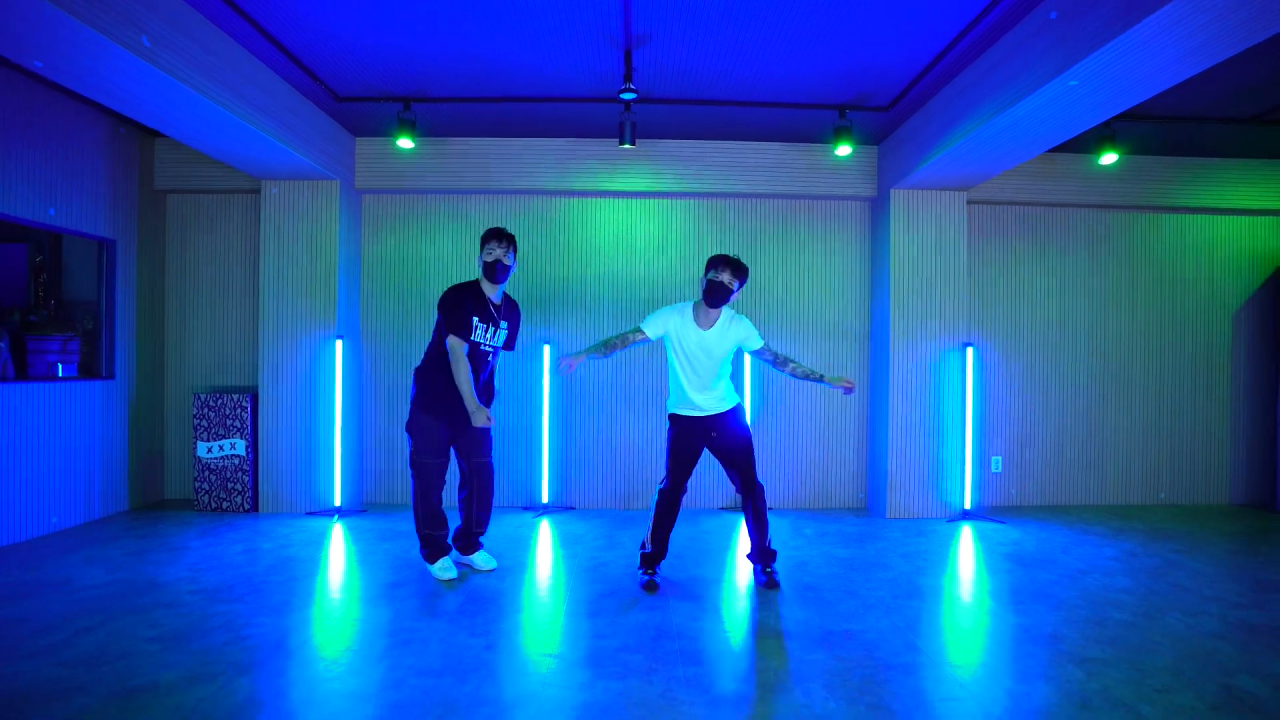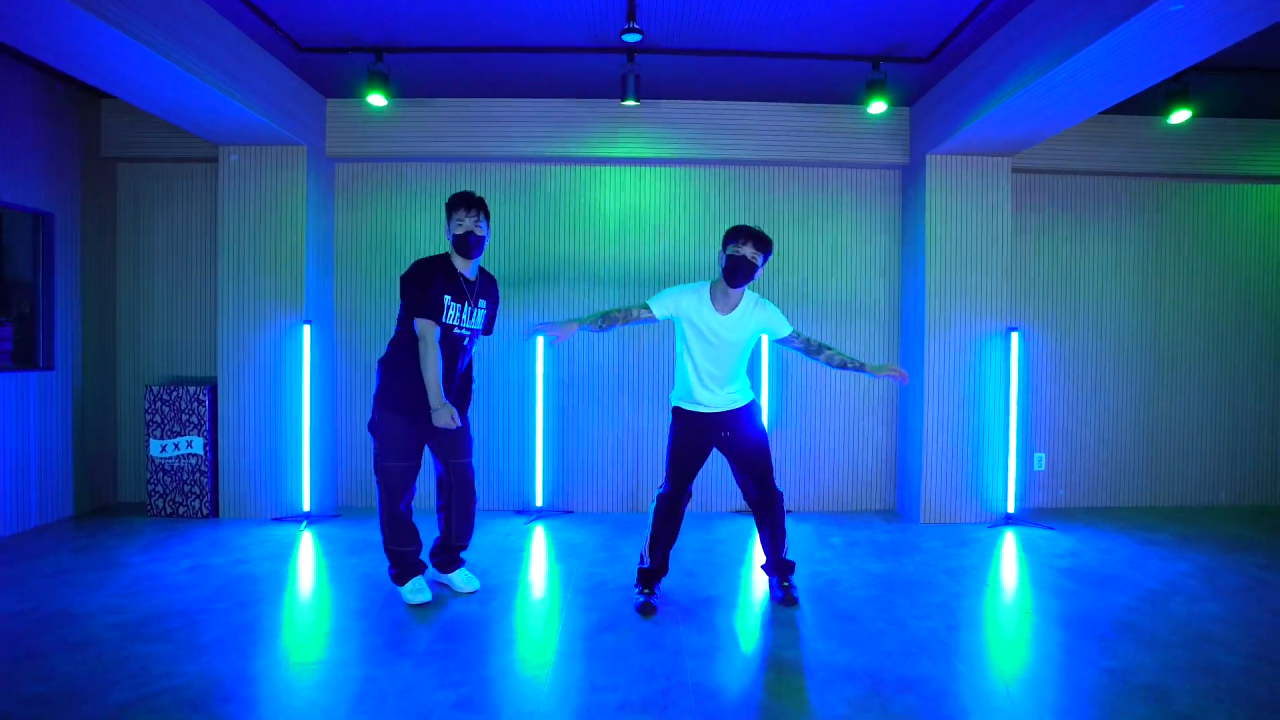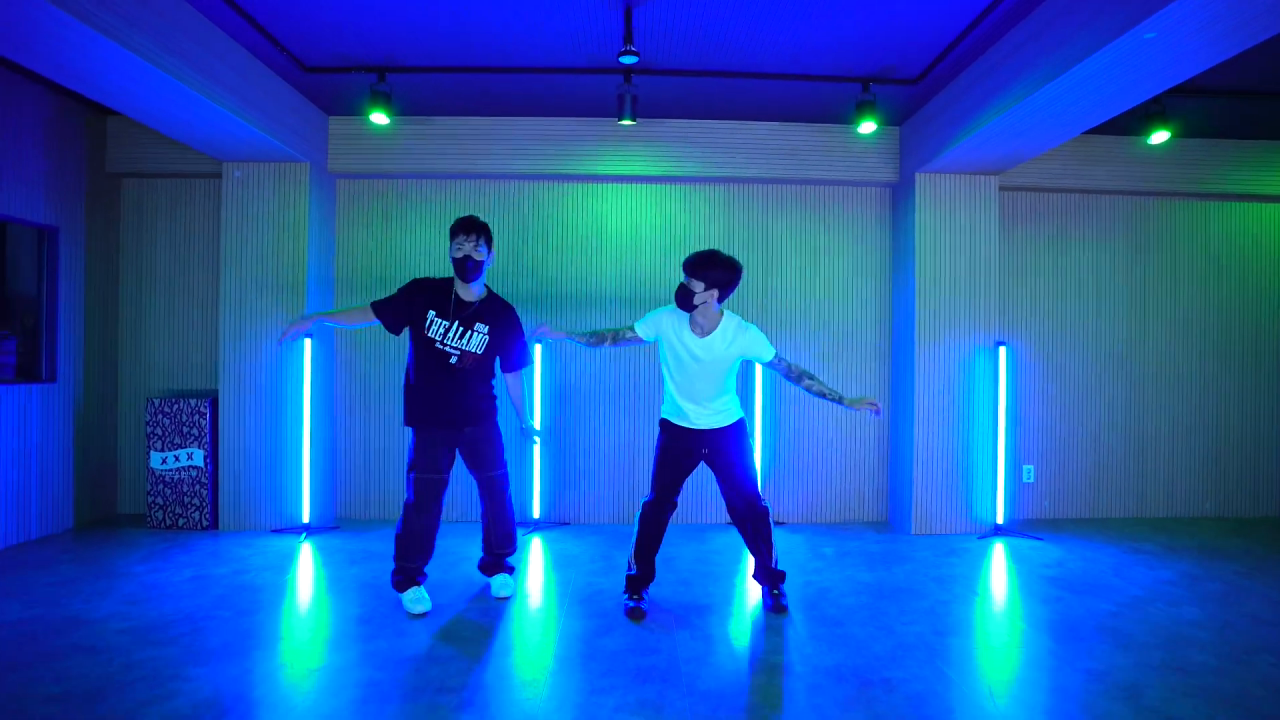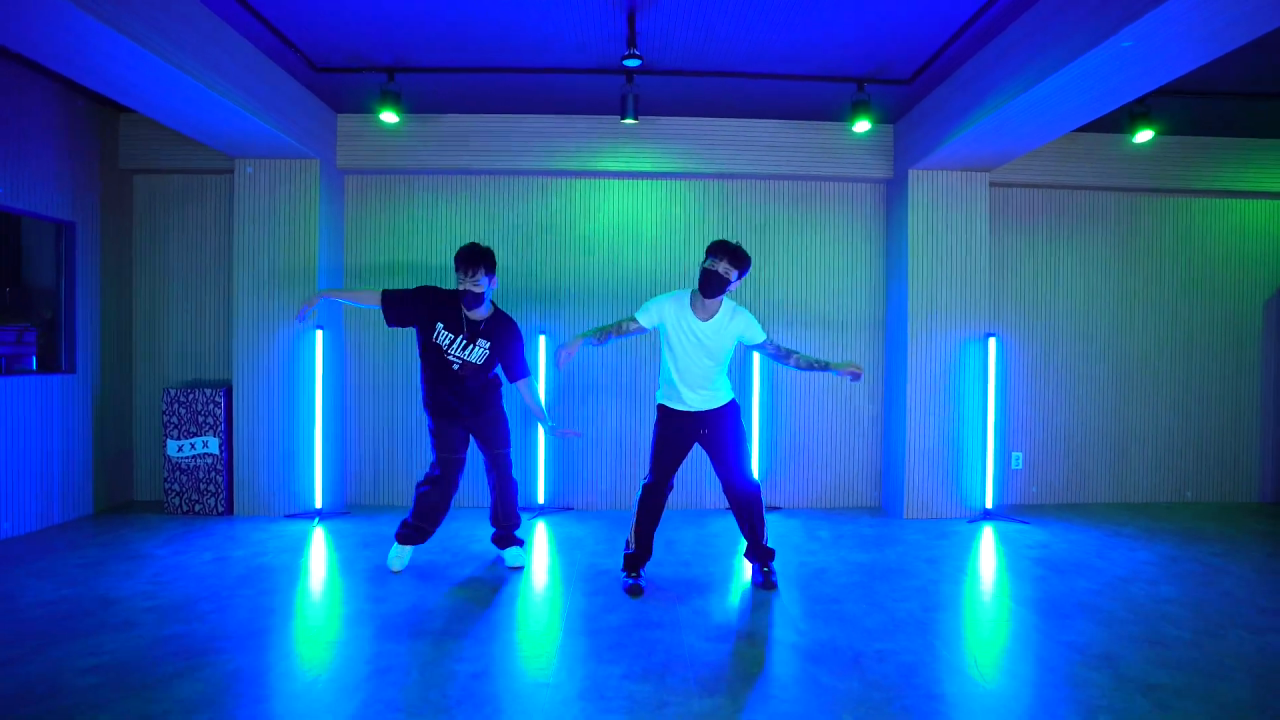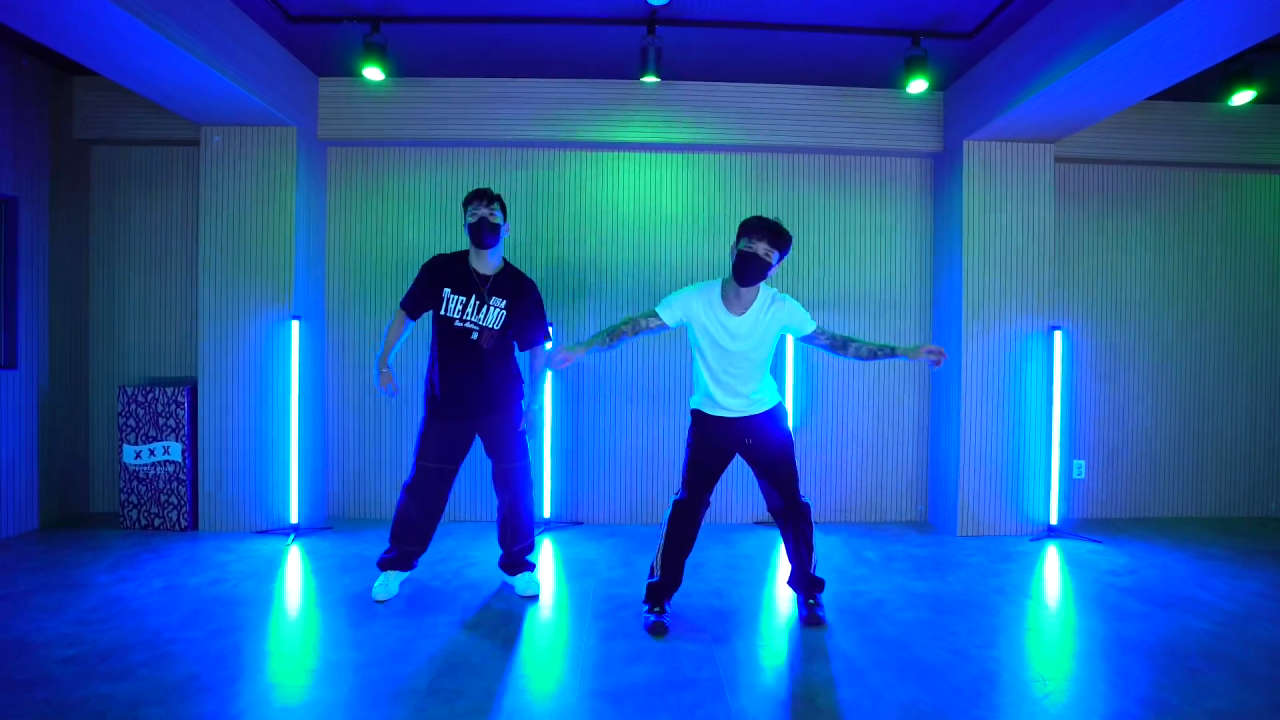
dt=1s
person 1, frame 1
left shoulder: (511, 310)
right shoulder: (457, 298)
right elbow: (457, 354)
left wrist: (486, 400)
right wrist: (474, 408)
left hip: (475, 407)
right hip: (433, 403)
left knee: (481, 477)
right knee: (429, 479)
left ankle: (468, 545)
right ankle: (435, 551)
person 1, frame 2
left shoulder: (487, 286)
right shoulder: (423, 274)
right elbow: (428, 340)
right wrist: (436, 402)
left hip: (452, 401)
right hip: (401, 398)
left knee: (460, 483)
right knee: (396, 487)
left ankle: (448, 562)
right ankle: (406, 571)
person 1, frame 3
left shoulder: (503, 313)
right shoulder: (422, 293)
left elbow: (512, 372)
right elbow: (372, 314)
left wrist: (524, 420)
right wrist: (315, 319)
left hip: (479, 418)
right hip: (429, 418)
left knee: (496, 492)
right knee: (424, 499)
left ankle: (497, 566)
right ankle: (408, 578)
person 1, frame 4
left shoulder: (504, 329)
right shoulder: (430, 302)
left elbow: (523, 381)
right elbow: (379, 298)
left wrist: (547, 423)
right wrist: (323, 296)
left hip: (485, 406)
right hip: (442, 406)
left knee: (502, 469)
right knee: (447, 473)
left ankle: (507, 538)
right ankle: (408, 538)
person 1, frame 5
left shoulder: (521, 288)
right shoulder: (438, 270)
left elbow: (536, 349)
right elbow: (406, 314)
left wrist: (531, 401)
right wrist: (385, 359)
left hip: (500, 404)
right hip: (445, 403)
left knee: (514, 482)
right knee: (424, 484)
left ankle: (516, 563)
right ankle: (396, 564)
person 2, frame 1
left shoulder: (739, 327)
right shoulder: (671, 317)
left elbow: (776, 359)
right elbow: (626, 339)
left wrist: (827, 380)
right wrist: (583, 355)
left hip: (728, 416)
right hip: (685, 418)
left knee: (751, 487)
right knee: (672, 489)
left ankle: (762, 560)
right ankle: (650, 562)
person 2, frame 2
left shoulder: (762, 312)
right shoulder: (683, 299)
left elbow: (809, 346)
right elbow: (628, 315)
left wrist: (870, 368)
right wrist: (575, 325)
left hip: (741, 413)
right hip: (690, 415)
left knee: (766, 494)
right knee: (672, 495)
left ankle: (779, 573)
right ankle: (648, 580)
person 2, frame 3
left shoulder: (743, 335)
right shoulder: (664, 321)
left elbow: (790, 370)
right elbow: (615, 337)
left wrist: (845, 400)
right wrist: (563, 334)
left hip: (727, 430)
right hip: (677, 429)
left knee: (749, 507)
right knee: (658, 504)
left ankle: (770, 582)
right ankle: (636, 587)
person 2, frame 4
left shoulder: (739, 319)
right shoulder: (666, 306)
left elbow: (780, 353)
right elbow: (619, 329)
left wrist: (833, 366)
right wrist: (579, 340)
left hip: (721, 412)
right hip: (674, 412)
left knee: (743, 485)
right knee: (656, 486)
left ankle: (761, 560)
right ankle: (633, 565)
person 2, frame 5
left shoulder: (781, 308)
right shoulder: (693, 301)
left elbow: (835, 343)
right elbow: (635, 326)
left wrist: (904, 352)
right wrist: (581, 349)
left hip: (764, 418)
right hip: (711, 420)
left knee: (790, 505)
right knee: (688, 505)
left ankle: (807, 591)
right ankle: (657, 598)
